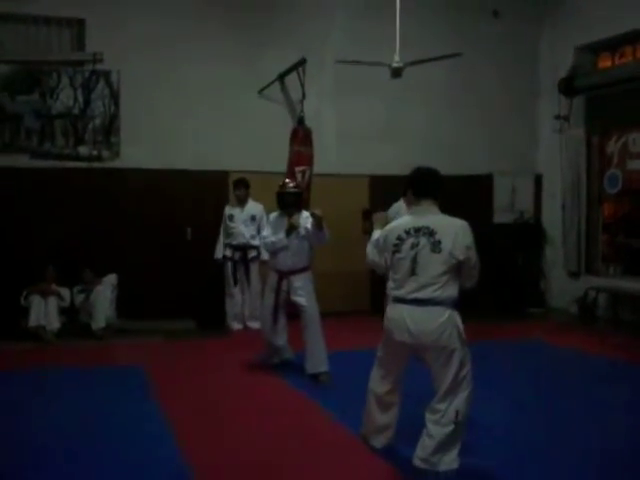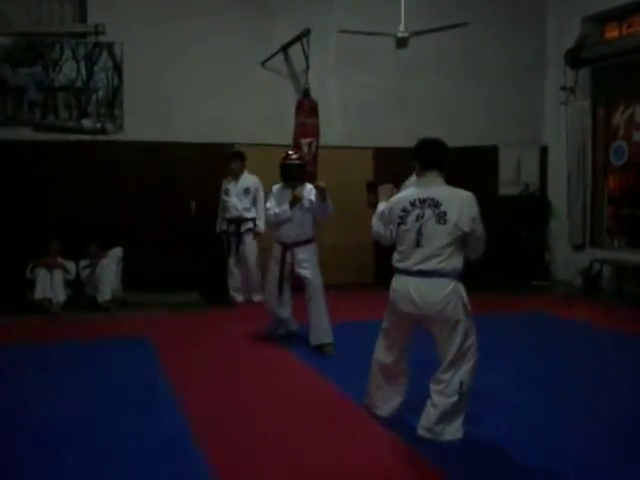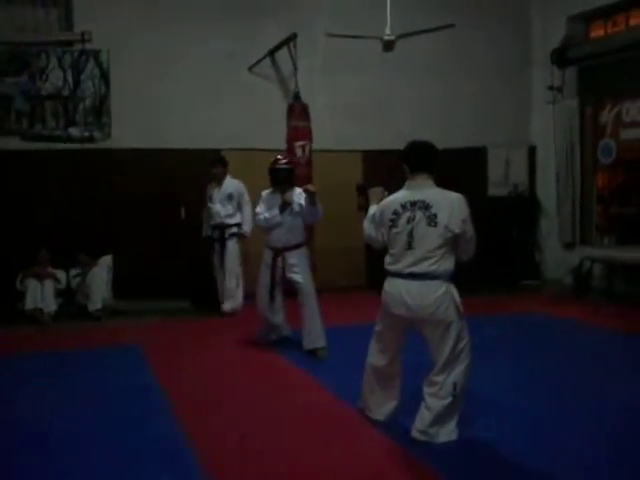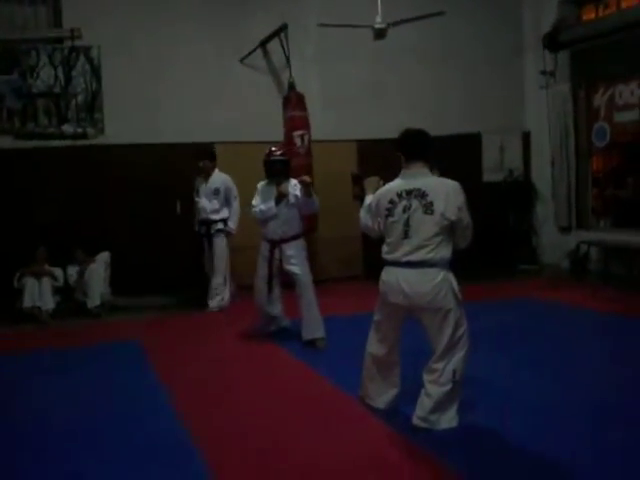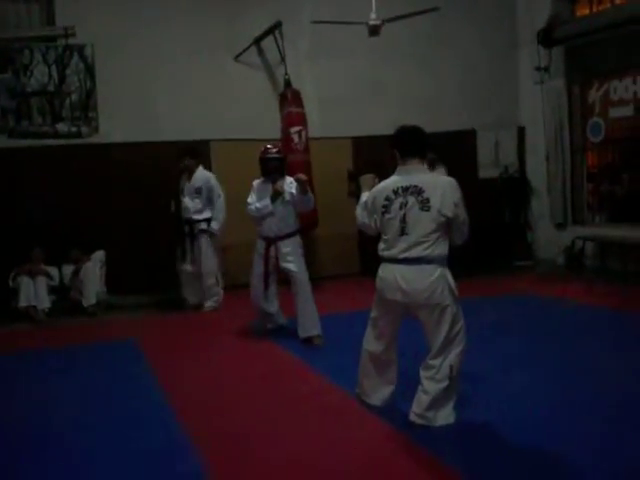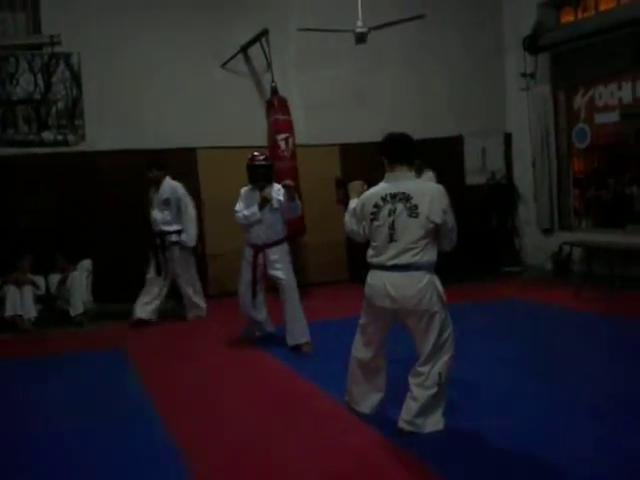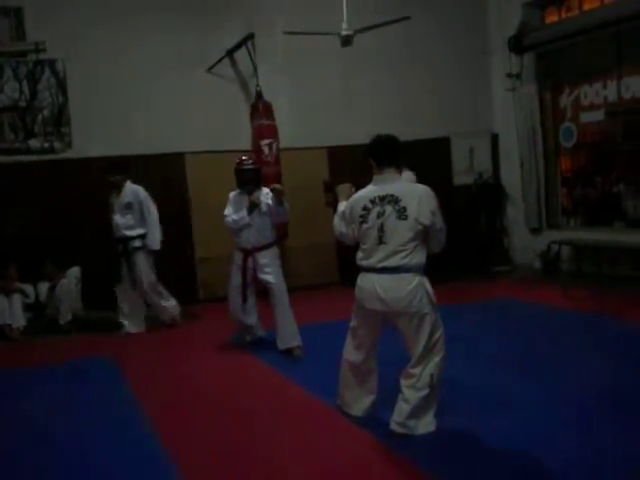
dt=0.3s
person 1, frame 1
left shoulder: (393, 229)
right shoulder: (458, 228)
left elbow: (376, 262)
right elbow: (470, 278)
left wrist: (377, 230)
left hip: (399, 315)
right hip: (438, 319)
left knee: (385, 377)
right knee: (453, 387)
left ankle: (375, 433)
right ankle: (434, 454)
person 1, frame 2
left shoulder: (399, 201)
right shoulder: (464, 200)
left elbow: (381, 234)
right elbow: (476, 249)
left wrist: (382, 202)
left hip: (404, 287)
right hip: (443, 290)
left knee: (390, 349)
right knee: (458, 358)
left ankle: (380, 403)
right ankle: (438, 424)
person 1, frame 3
left shoulder: (389, 204)
right shoulder: (454, 202)
left elbow: (373, 238)
right elbow: (467, 251)
left wrist: (373, 205)
left hip: (396, 289)
right hip: (435, 293)
left knee: (383, 351)
right knee: (451, 360)
left ankle: (375, 406)
right ankle: (432, 426)
person 1, frame 4
left shoulder: (385, 193)
right shoulder: (450, 189)
left elbow: (369, 228)
right elbow: (463, 238)
left wrist: (369, 195)
left hip: (394, 278)
right hip: (433, 280)
left knee: (382, 341)
right knee: (450, 347)
left ankle: (375, 395)
right ankle: (433, 413)
person 1, frame 5
left shoulder: (381, 190)
right shoulder: (446, 185)
left elbow: (366, 225)
right elbow: (460, 234)
left wrist: (365, 193)
left hip: (390, 275)
right hip: (430, 277)
left knee: (379, 337)
right knee: (447, 344)
left ankle: (372, 392)
right ankle: (429, 410)
person 1, frame 6
left shoulder: (369, 197)
right shoulder: (434, 192)
left elbow: (355, 232)
right elbow: (448, 241)
left wrist: (353, 199)
left hip: (379, 282)
right hip: (418, 283)
left knee: (368, 344)
right knee: (436, 350)
left ankle: (361, 399)
right ankle: (419, 417)
person 1, frame 7
left shoulder: (358, 199)
right shoulder: (422, 194)
left elbow: (344, 235)
right elbow: (437, 242)
left wrist: (342, 203)
left hip: (369, 285)
right hip: (408, 285)
left knee: (359, 347)
right knee: (427, 352)
left ankle: (353, 402)
right ankle: (410, 418)
person 2, frame 1
left shoulder: (307, 218)
right shoulder: (273, 219)
left elbow: (320, 241)
right elbow: (267, 244)
left wrist: (319, 225)
right wrist: (286, 233)
left hip: (301, 276)
right hip: (277, 277)
left knee: (311, 316)
right knee: (270, 317)
left ankle: (317, 366)
right ankle: (278, 354)
person 2, frame 2
left shoulder: (310, 190)
right shoulder: (276, 191)
left elbow: (323, 214)
right elbow: (270, 216)
left wrist: (323, 197)
right wrist: (290, 204)
left hip: (305, 249)
right hip: (282, 249)
left knee: (315, 288)
right knee: (274, 290)
left ankle: (322, 338)
right ankle: (283, 326)
person 2, frame 3
left shoulder: (300, 194)
right shoulder: (266, 196)
left elbow: (314, 218)
right elbow: (260, 221)
left wrist: (312, 201)
right wrist: (280, 209)
left hip: (296, 253)
right hip: (272, 254)
left knee: (307, 292)
right knee: (266, 295)
left ankle: (314, 342)
right ankle: (276, 330)
person 2, frame 4
left shoulder: (295, 186)
right shoulder: (262, 188)
left elbow: (310, 209)
right elbow: (256, 213)
left wrist: (308, 192)
right wrist: (276, 201)
left hip: (293, 245)
right hip: (269, 246)
left knee: (304, 284)
right knee: (263, 287)
left ankle: (313, 333)
right ankle: (275, 322)
person 2, frame 5
left shoulder: (291, 183)
right shoulder: (257, 185)
left elbow: (306, 206)
right elbow: (252, 210)
left wrist: (304, 189)
right wrist: (272, 198)
left hip: (289, 242)
right hip: (265, 243)
left knee: (301, 281)
right knee: (260, 285)
left ankle: (310, 330)
right ankle: (272, 319)
person 2, frame 6
left shoulder: (279, 190)
right shoulder: (245, 193)
left elbow: (294, 213)
right elbow: (240, 218)
left wrist: (292, 196)
right wrist: (259, 206)
left hip: (277, 249)
right hip: (253, 251)
left knee: (289, 289)
right knee: (248, 293)
left ankle: (299, 338)
right ankle: (260, 327)
person 2, frame 7
left shoulder: (267, 194)
right shoulder: (234, 197)
left elbow: (282, 217)
right elbow: (229, 222)
left wrist: (280, 200)
right wrist: (248, 210)
left hip: (266, 253)
right hip: (243, 255)
left knee: (279, 293)
right knee: (238, 297)
left ankle: (290, 341)
right ankle: (251, 331)
person 3, frame 1
left shoulder: (258, 208)
right shoulder: (228, 209)
left elbow: (264, 232)
right elbow: (223, 233)
left wrist: (264, 254)
right wrist: (219, 254)
left hip: (251, 253)
right hip: (232, 253)
left knee: (253, 289)
right knee: (233, 289)
left ankle: (253, 321)
right ankle: (235, 322)
person 3, frame 2
left shoulder: (253, 181)
right shoulder: (226, 183)
left elbow: (260, 205)
right elbow: (222, 207)
left wrist: (259, 226)
right wrist: (219, 227)
left hip: (247, 226)
right hip: (230, 227)
left knee: (250, 261)
right knee: (233, 263)
left ankle: (256, 294)
right ankle: (237, 295)
person 3, frame 3
left shoulder: (236, 185)
right shoulder: (210, 188)
left elbow: (246, 207)
right elbow: (208, 211)
left wrist: (245, 229)
right wrist: (207, 232)
left hip: (232, 231)
right hip: (216, 232)
left knee: (231, 269)
right knee: (219, 269)
left ankle: (231, 304)
right ankle: (229, 302)
person 3, frame 4
left shoulder: (224, 180)
right shoulder: (199, 181)
left elbow: (234, 203)
left wrist: (231, 226)
right wrist: (197, 226)
left hip: (219, 227)
right hip: (205, 228)
left knee: (219, 265)
right knee: (210, 266)
left ankle: (217, 301)
right ankle: (224, 294)
person 3, frame 5
left shoulder: (208, 178)
right shoulder: (184, 179)
left elbow: (219, 202)
left wrist: (215, 226)
right wrist: (184, 223)
left hip: (203, 227)
right hip: (188, 228)
left knee: (208, 267)
right knee: (185, 266)
left ankle: (212, 301)
right ankle: (194, 299)
person 3, frame 6
left shoulder: (176, 188)
right shoulder: (153, 191)
left elbow: (189, 213)
left wrist: (188, 239)
right wrist: (156, 236)
left hip: (176, 239)
right hip: (160, 240)
left knee: (186, 277)
right knee: (155, 278)
left ankle: (197, 310)
right ankle: (144, 314)
person 3, frame 7
left shoulder: (137, 192)
right shoulder: (114, 197)
left elbow: (152, 216)
right elbow: (116, 222)
left wrist: (153, 242)
right wrist: (118, 244)
left hip: (139, 244)
right hip: (124, 246)
left knee: (147, 283)
right knee: (126, 287)
left ankle: (170, 311)
right ankle: (132, 324)
